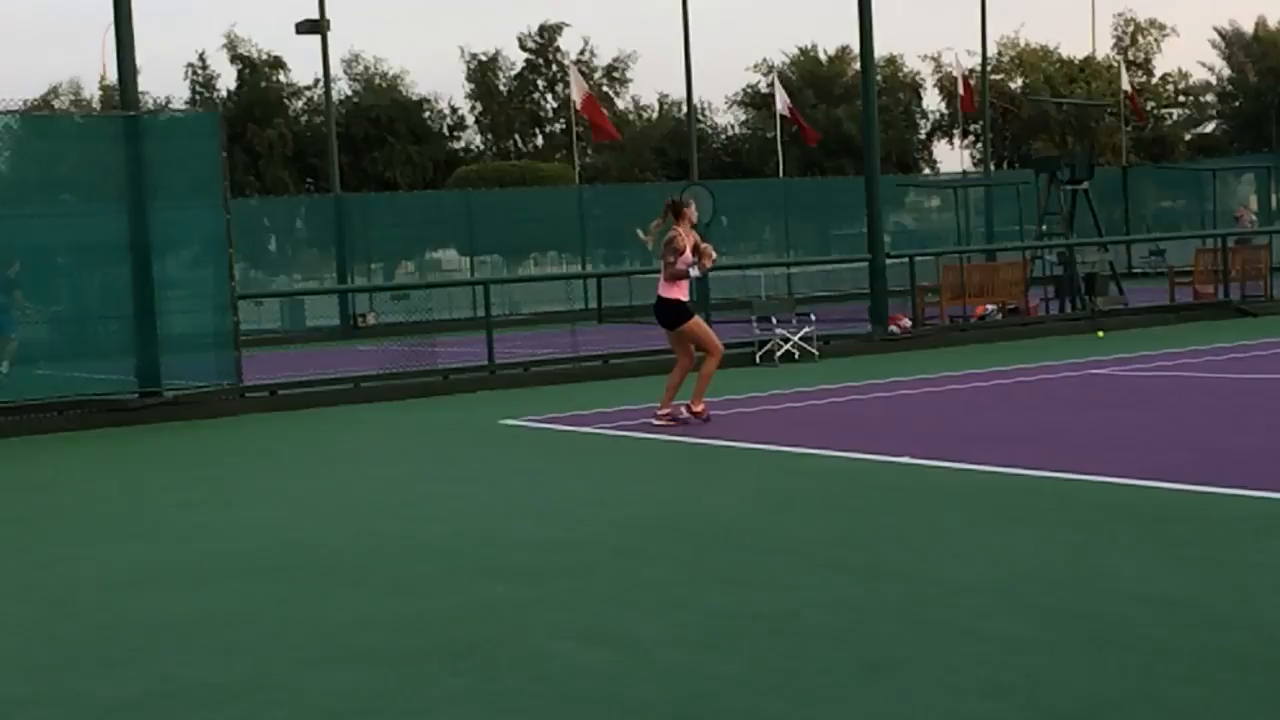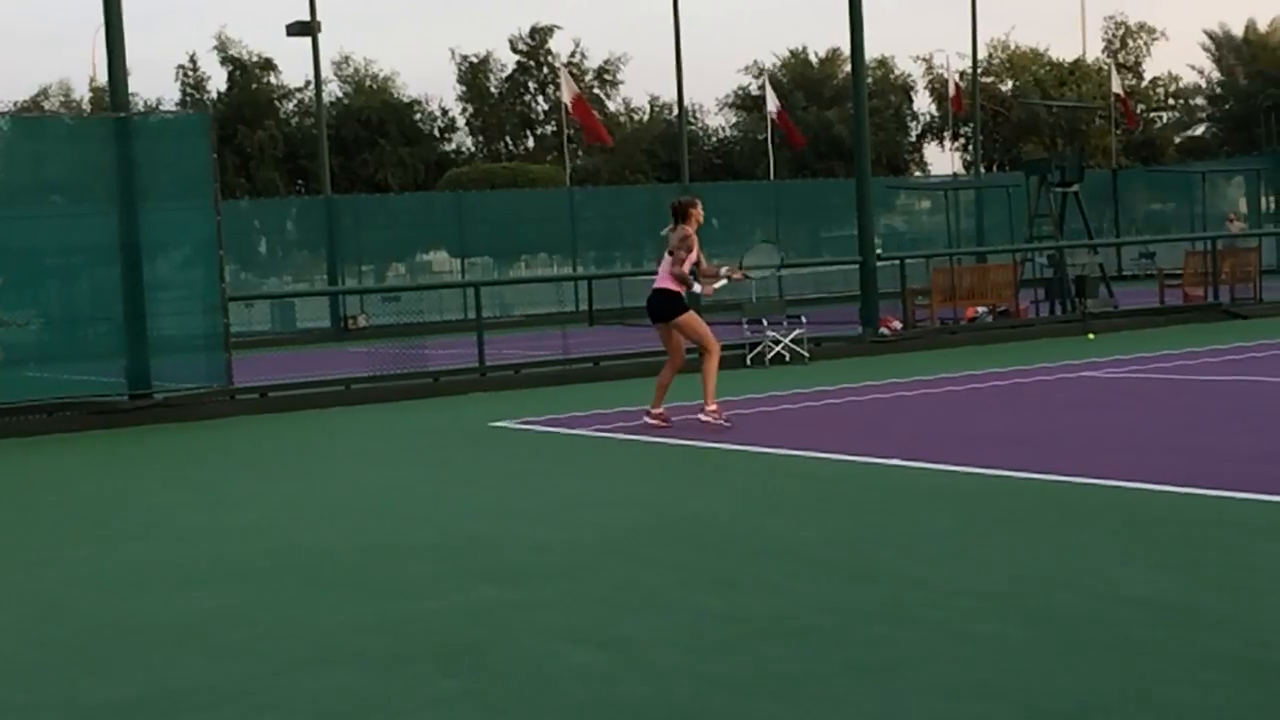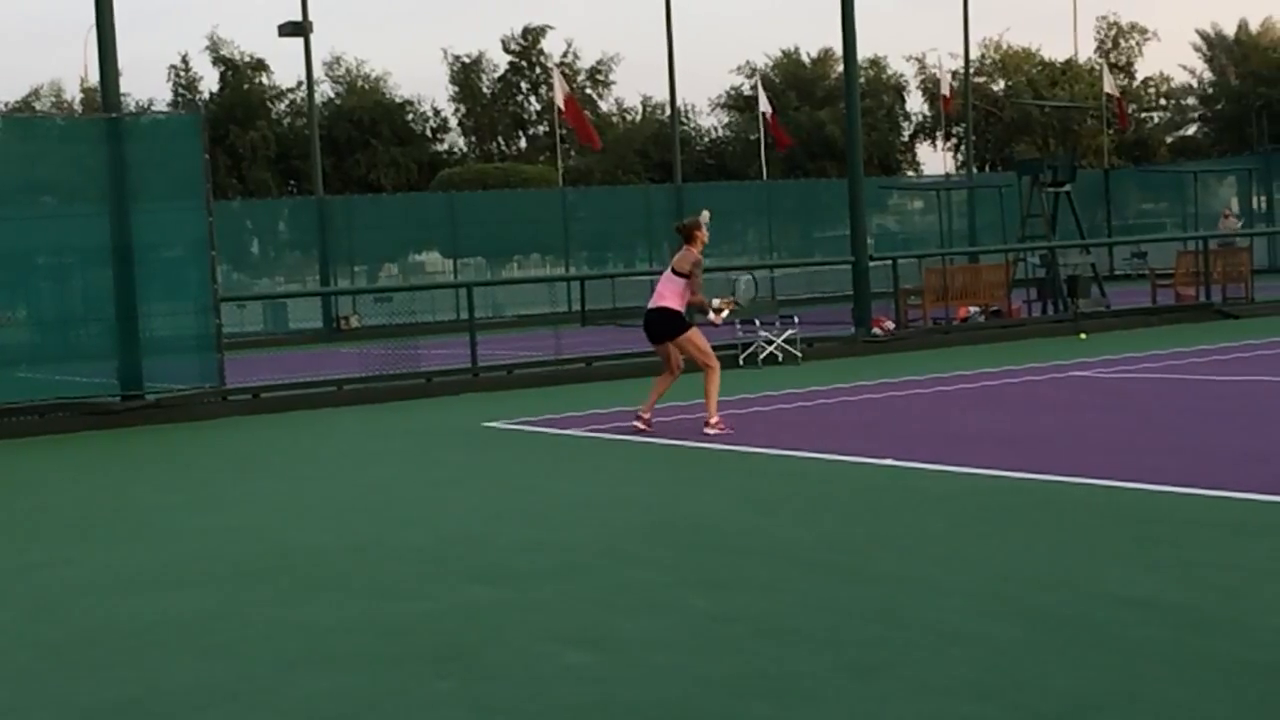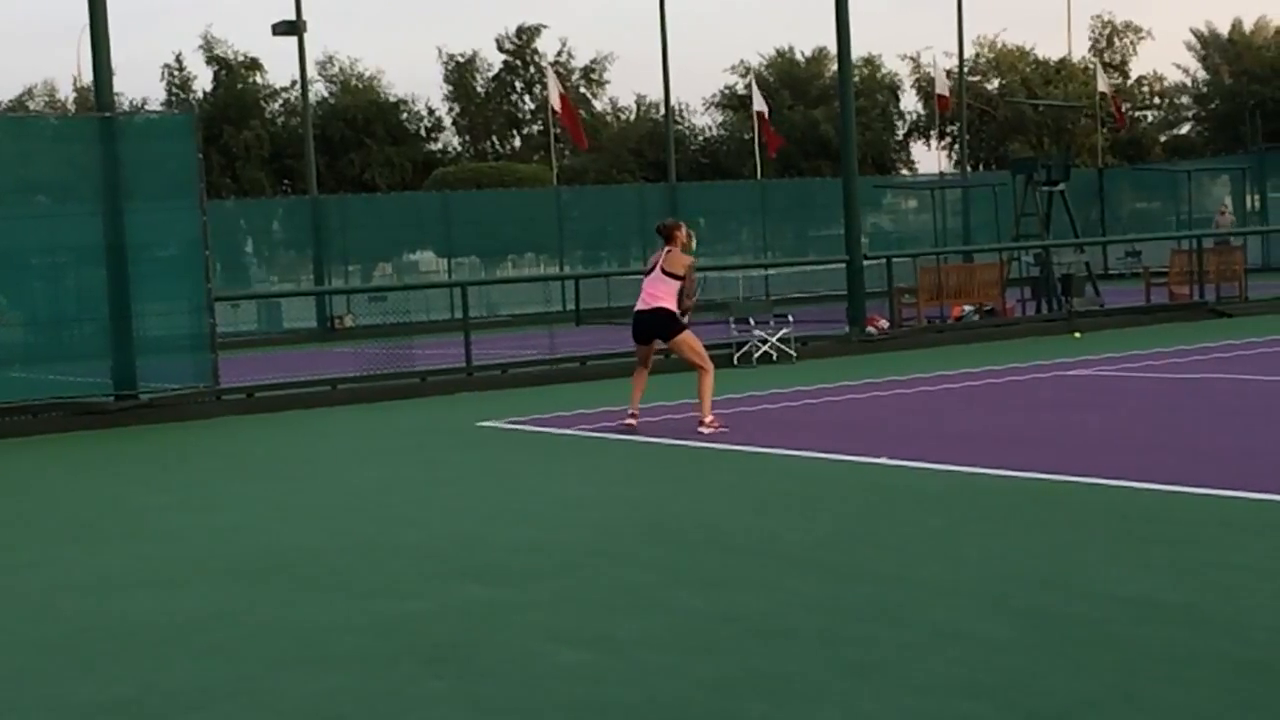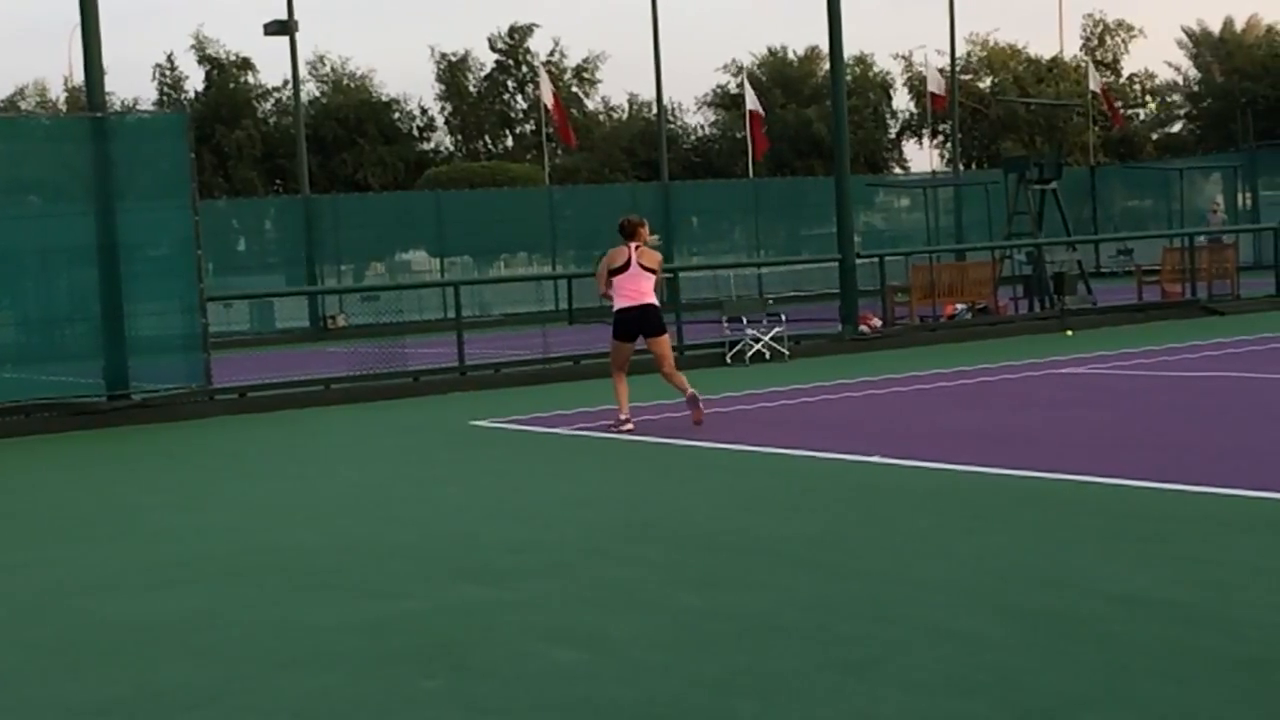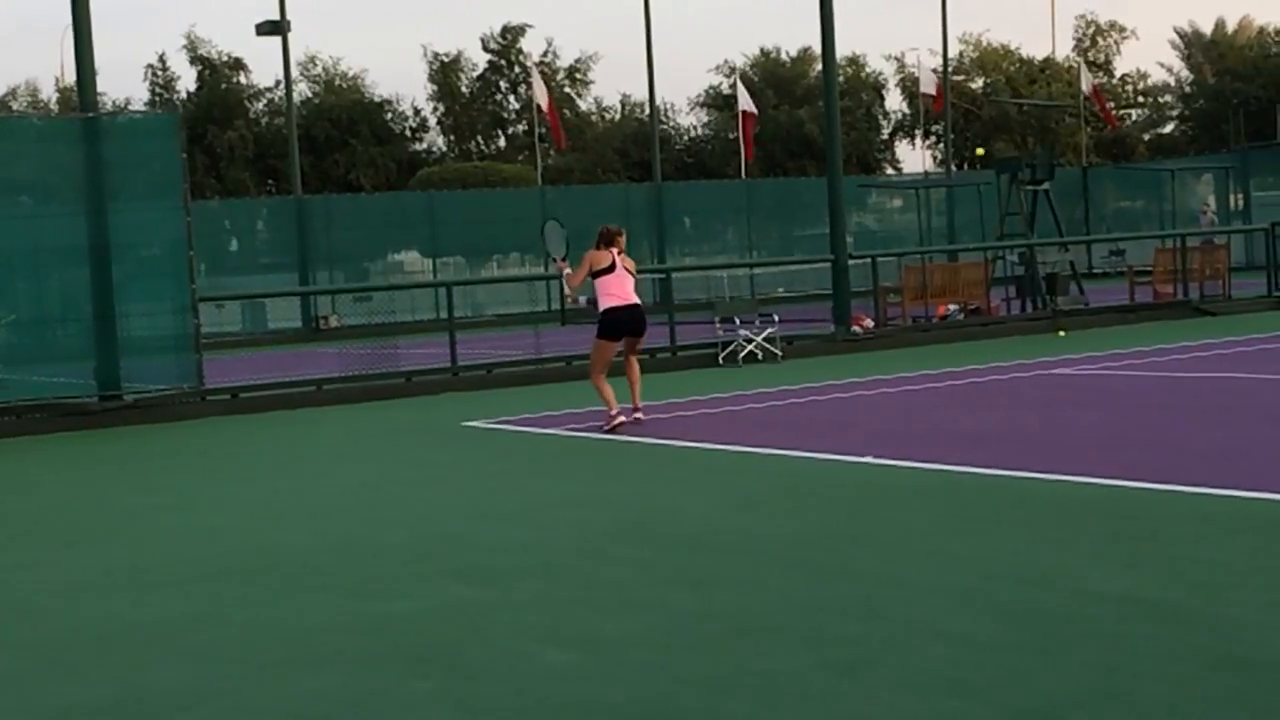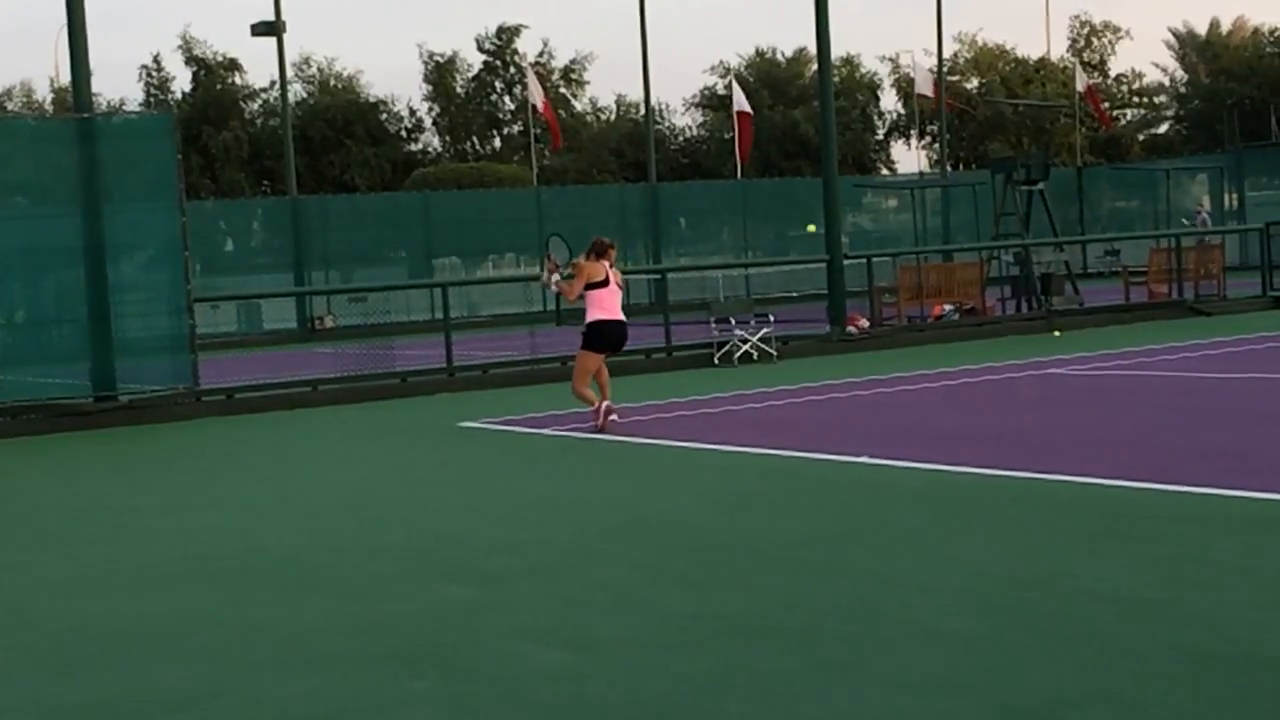
dt=0.7s
person 1, frame 1
left shoulder: (690, 234)
right shoulder: (675, 238)
left elbow: (709, 257)
right elbow: (668, 273)
left wrist: (707, 252)
right wrist: (696, 270)
left hip: (671, 305)
right hip: (672, 305)
left knee: (686, 359)
right knee: (715, 350)
left ankle: (663, 411)
right ankle: (696, 406)
person 1, frame 2
left shoulder: (688, 237)
right shoulder: (686, 236)
left elbow: (702, 269)
right elbow: (676, 270)
left wrist: (726, 272)
right wrist: (697, 288)
left hip: (657, 301)
right hip: (669, 299)
left knee: (676, 358)
right knee: (712, 349)
left ankle: (655, 411)
right ankle: (710, 407)
person 1, frame 3
left shoulder: (682, 255)
right shoulder: (695, 259)
right elbow: (695, 297)
left wrist: (715, 303)
right wrist: (711, 314)
left hip: (652, 318)
right hip: (669, 317)
left knee: (674, 368)
right knee: (712, 365)
left ankle: (643, 415)
right ankle: (712, 421)
person 1, frame 4
left shoulder: (654, 258)
right shoulder: (686, 261)
right elbow: (686, 301)
right wrist: (683, 314)
left hip: (641, 318)
right hip: (665, 318)
left knee: (643, 366)
right knee: (705, 367)
left ankle: (632, 413)
right ankle: (706, 419)
person 1, frame 5
left shoulder: (612, 254)
right shoulder: (655, 256)
left elbow: (602, 291)
left hip: (623, 316)
right hip: (649, 313)
left knee: (618, 371)
right knee: (668, 370)
left ankle: (624, 417)
right ankle: (689, 393)
person 1, frame 6
left shoulder: (593, 256)
right shoulder: (630, 263)
left elbow: (573, 284)
left wrist: (565, 270)
left hip: (613, 317)
right hip: (636, 313)
left knee: (597, 375)
right knee: (631, 356)
left ankle: (615, 411)
right ankle: (636, 407)
person 1, frame 7
left shoulder: (587, 267)
right shoulder: (617, 274)
left elbow: (571, 295)
left wrist: (555, 276)
right wrist: (556, 285)
left hip: (599, 329)
right hip: (620, 330)
left knee: (579, 387)
right knee: (597, 361)
left ankle: (599, 405)
right ankle: (608, 408)
